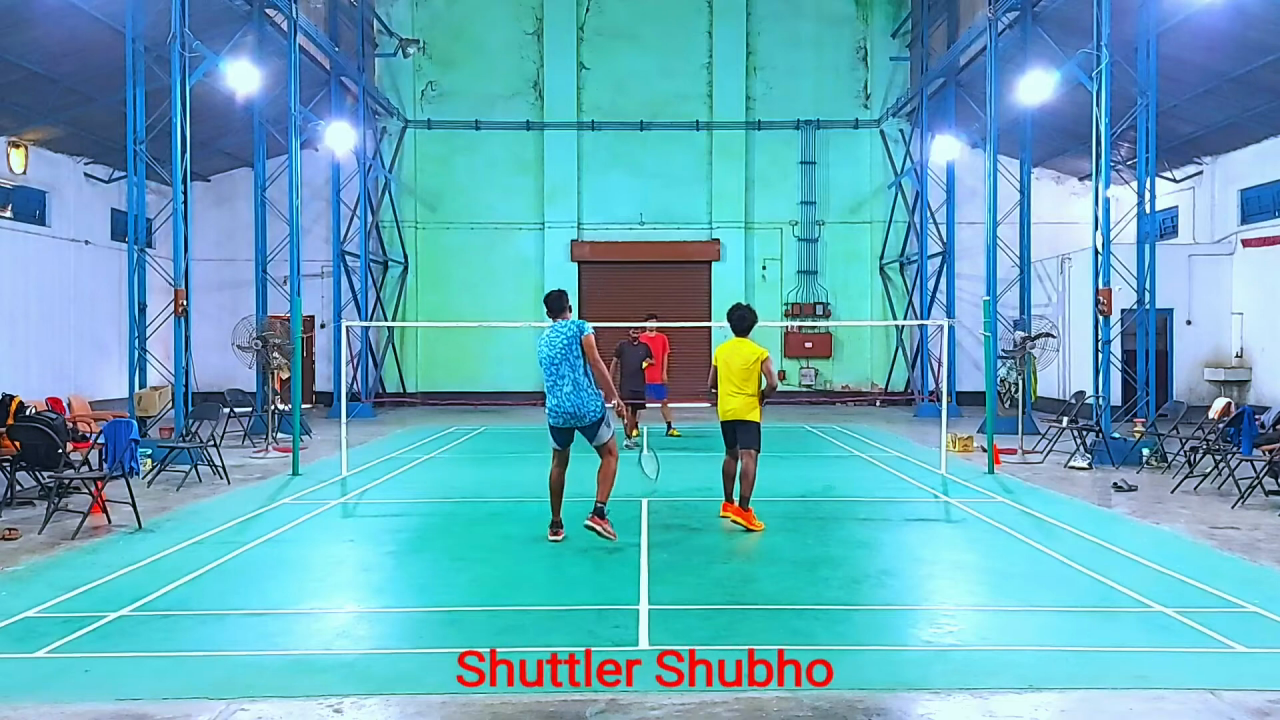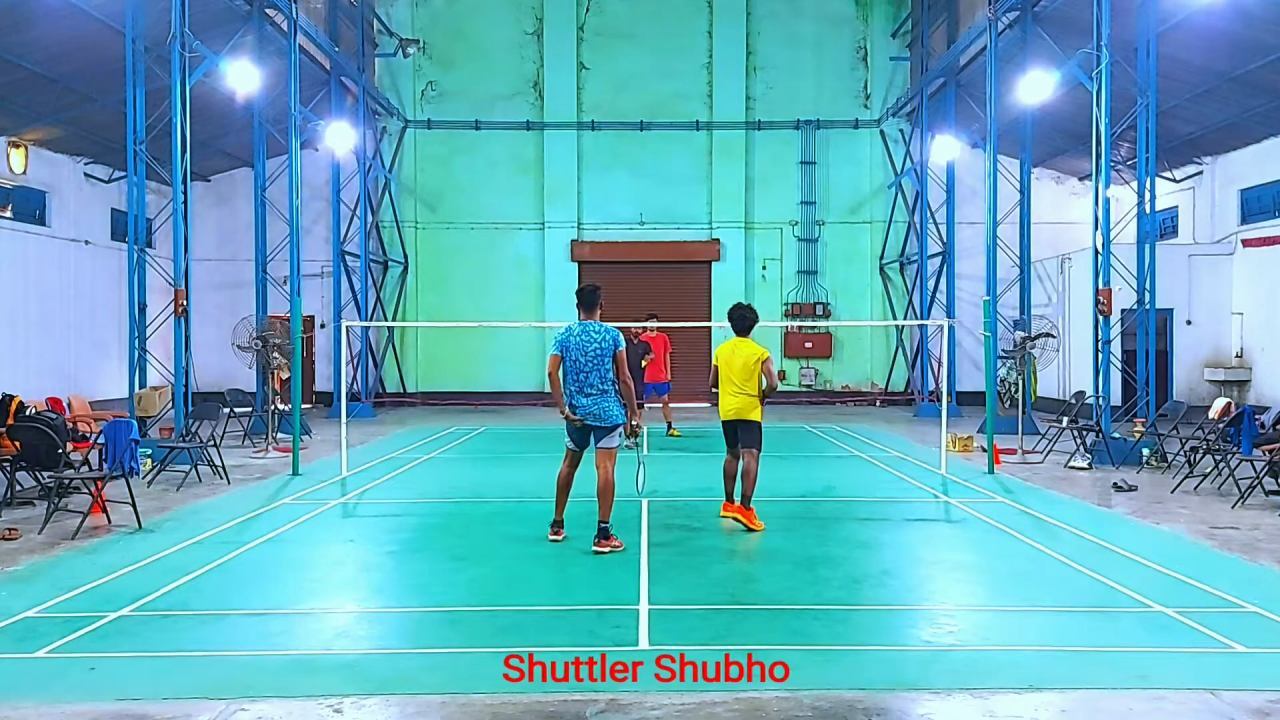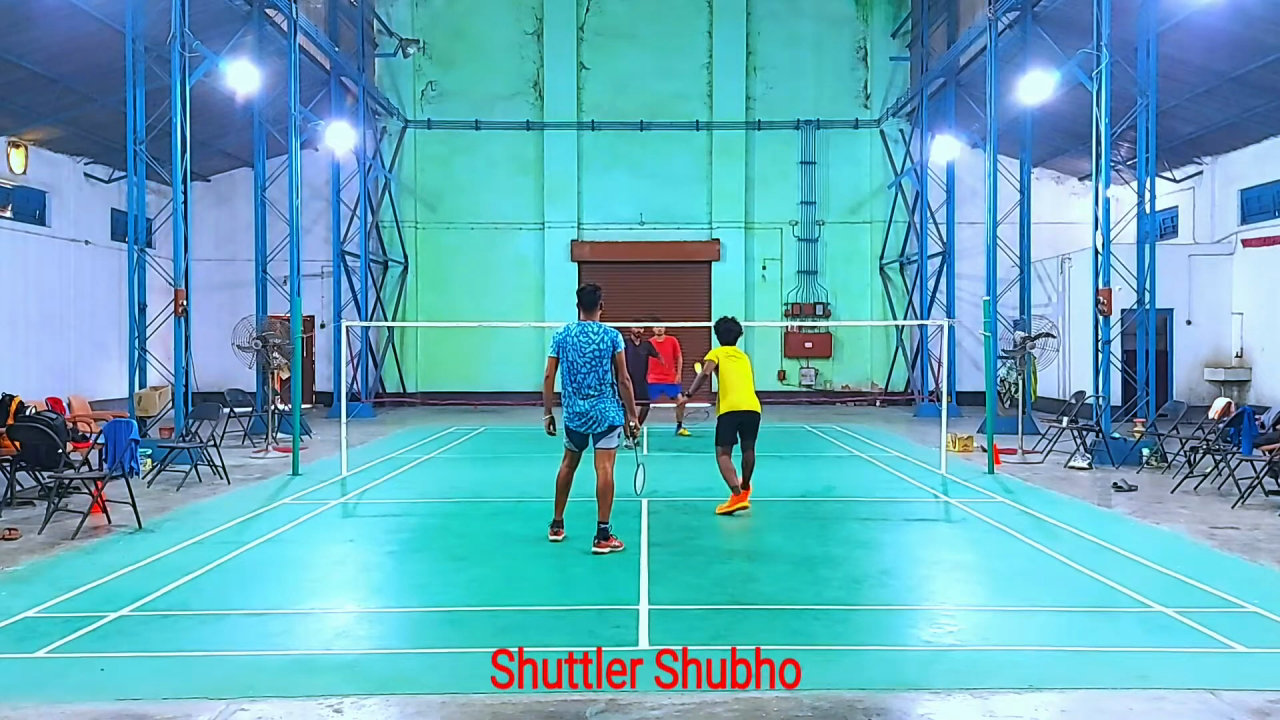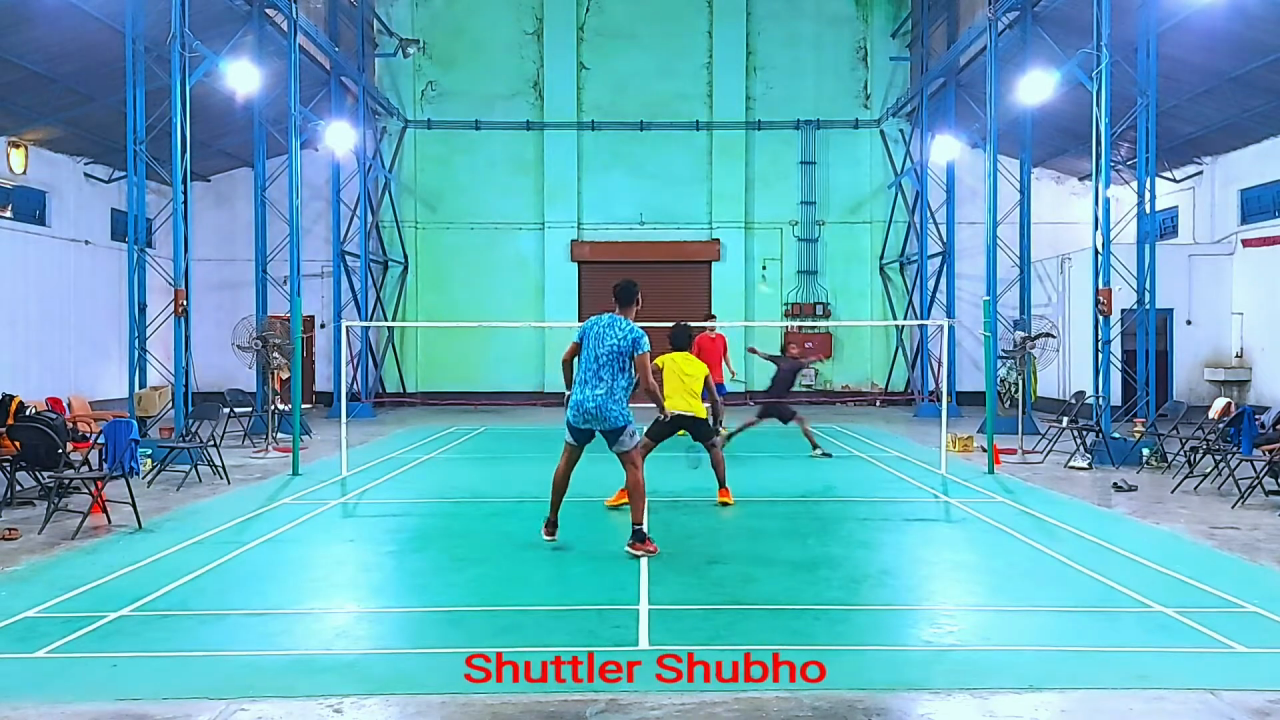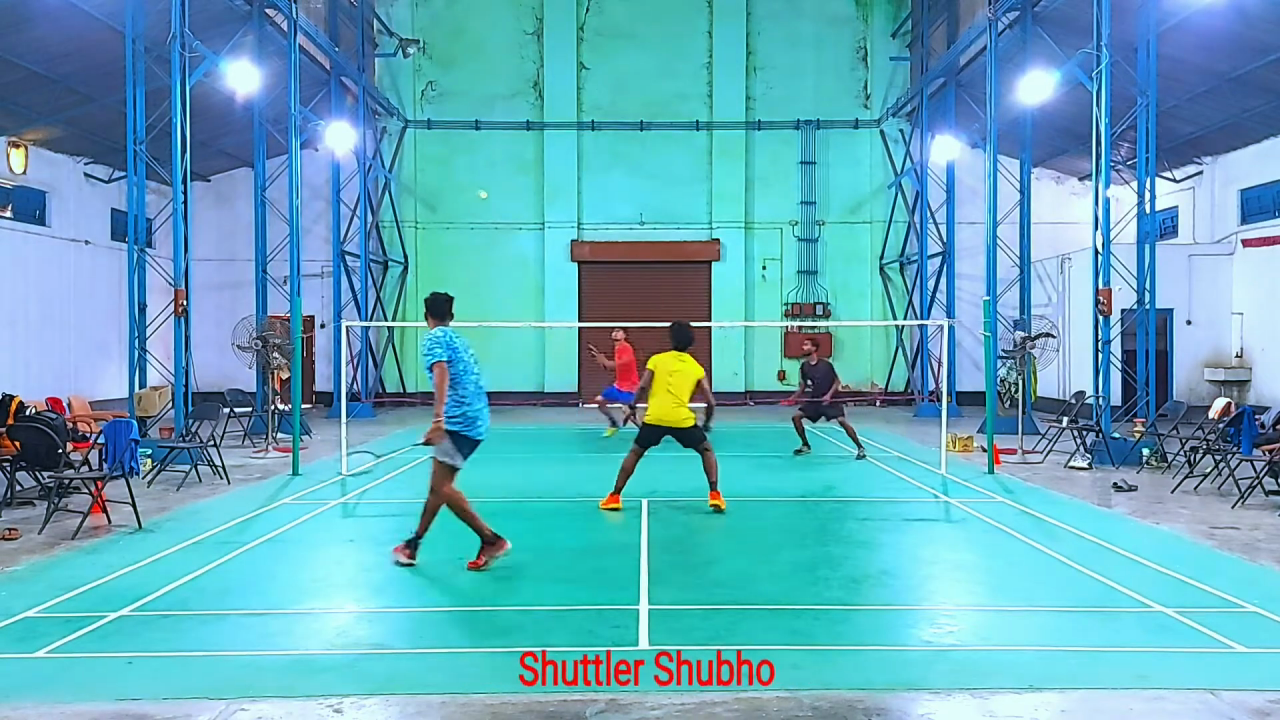
dt=1s
person 1, frame 1
left shoulder: (542, 341)
right shoulder: (580, 327)
right elbow: (595, 362)
right wrist: (614, 396)
left hip: (556, 410)
right hip: (588, 406)
left knee: (559, 464)
right knee: (610, 455)
left ankle: (555, 525)
right ankle: (598, 512)
person 1, frame 2
left shoulder: (564, 335)
right shoulder: (613, 335)
left elbow: (552, 373)
right elbow: (624, 379)
left wrist: (563, 409)
right wrist: (633, 413)
left hip: (577, 412)
right hip: (608, 412)
left knee: (569, 465)
right knee: (605, 469)
left ankle: (557, 525)
right ankle: (603, 535)
person 1, frame 3
left shoulder: (561, 335)
right shoulder: (612, 336)
left elbow: (549, 377)
right elbow: (623, 380)
left wrist: (548, 413)
right wrist: (632, 415)
left hip: (573, 413)
right hip: (606, 412)
left knee: (568, 465)
right knee: (604, 469)
left ankle: (557, 525)
right ankle: (603, 535)
person 1, frame 4
left shoulder: (591, 324)
right shoulder: (637, 335)
left elbow: (566, 360)
right elbow: (646, 383)
left wrist: (570, 390)
right wrist: (662, 408)
left hip: (579, 406)
right hip: (612, 410)
left knee: (566, 463)
right knee: (634, 467)
left ankle: (551, 524)
right ankle: (638, 536)
person 1, frame 5
left shoulder: (435, 339)
right shoulder: (459, 340)
left elbow: (442, 378)
left wrist: (437, 419)
right wrist: (438, 428)
left hip: (460, 421)
right hip: (475, 419)
left knee: (441, 486)
right knee: (441, 482)
left ankle: (492, 540)
right ankle: (413, 544)
person 2, frame 1
left shoulder: (720, 351)
right shoulder: (759, 353)
left elbow: (712, 384)
right elbow: (772, 384)
right wrist: (762, 397)
left hip: (725, 411)
right hip: (748, 411)
left knee: (731, 455)
right knee: (749, 457)
left ankle: (728, 504)
right ankle: (743, 510)
person 2, frame 2
left shoulder: (721, 350)
right shoulder: (760, 352)
left elbow: (713, 382)
right elbow: (772, 384)
right wrist: (762, 396)
left hip: (727, 411)
right hip: (749, 411)
left knee: (732, 454)
right knee: (750, 456)
left ankle: (729, 504)
right ankle: (745, 508)
person 2, frame 3
left shoulder: (716, 353)
right shoulder: (745, 358)
left elbow: (705, 373)
left wrist: (688, 395)
left hip: (730, 409)
right hip: (752, 407)
left knee: (723, 454)
right knee: (748, 449)
left ankle: (737, 495)
right ankle: (744, 490)
person 2, frame 4
left shoulder: (665, 359)
right shoulder: (702, 366)
right elbow: (716, 400)
right wrist: (716, 424)
left hip: (670, 412)
right hip: (696, 414)
left knee: (642, 448)
right knee: (714, 447)
left ankle: (625, 493)
right ankle: (723, 491)
person 2, frame 5
left shoulder: (657, 359)
right shoulder: (697, 368)
left elbow: (642, 386)
right elbow: (711, 402)
left wrist: (631, 407)
right wrist: (706, 424)
left hip: (655, 418)
right hip: (681, 420)
left knee: (634, 454)
right knee: (707, 451)
left ankle: (614, 497)
right ankle: (714, 495)
